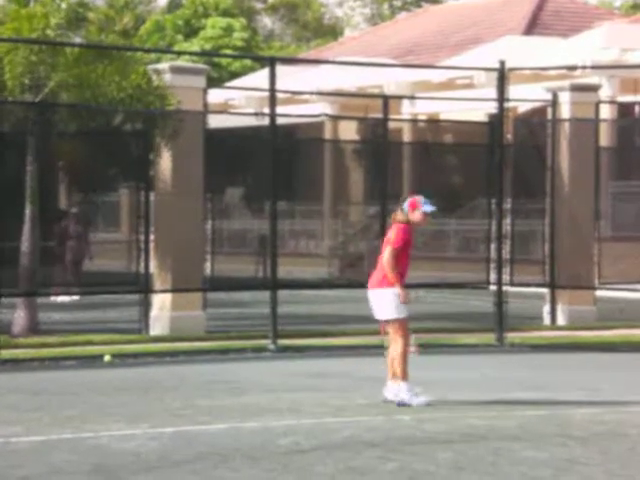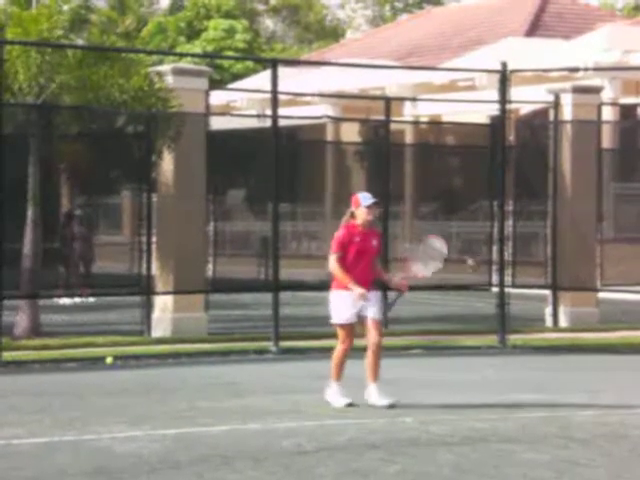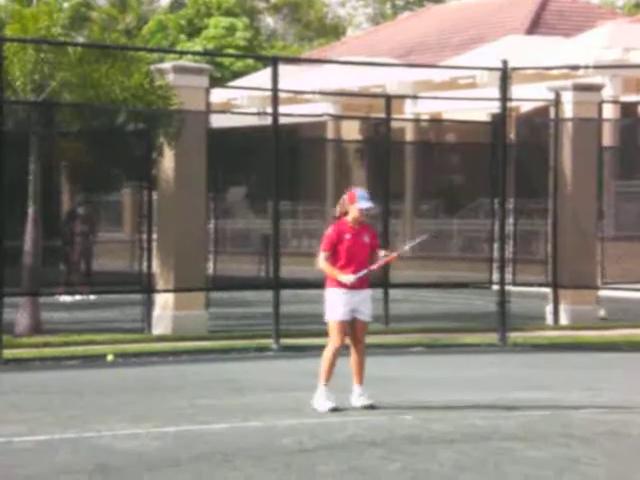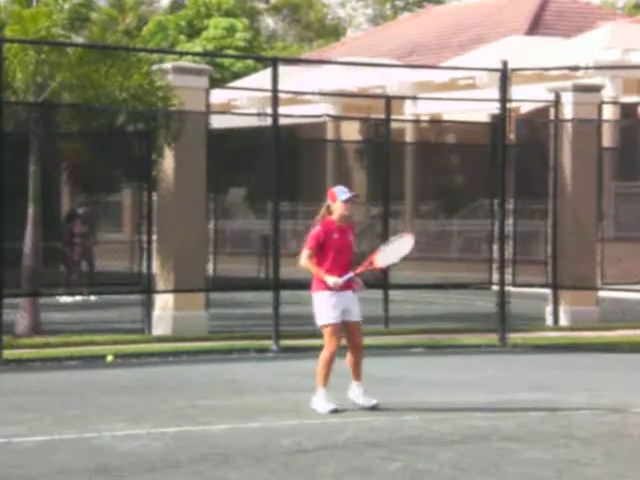
dt=0.7s
person 1, frame 1
left shoulder: (402, 230)
right shoulder: (402, 228)
right elbow: (386, 258)
right wrist: (399, 286)
left hip: (382, 289)
right hip: (385, 289)
left knee: (398, 340)
right knee: (401, 339)
left ankle: (395, 389)
right ankle: (401, 389)
person 1, frame 2
left shoulder: (375, 234)
right shoulder: (345, 232)
right elbow: (333, 265)
left wrist: (391, 281)
right wrist: (353, 287)
left hip: (369, 294)
right hip: (344, 293)
left knee: (375, 341)
right knee: (345, 343)
left ankle: (372, 390)
right ankle: (333, 389)
person 1, frame 3
left shoulder: (368, 230)
right shoulder: (335, 229)
right elbow: (321, 262)
left wrist: (379, 256)
right wrist: (341, 276)
left hip: (362, 292)
right hip: (338, 292)
left knee: (359, 343)
right knee: (336, 343)
left ankle: (358, 392)
right ankle: (321, 393)
person 1, frame 4
left shoulder: (349, 228)
right shoulder: (321, 229)
right elbow: (304, 260)
left wrist: (353, 278)
right wrist: (326, 277)
left hip: (347, 293)
right hip: (326, 293)
left knee: (357, 343)
right knee: (332, 346)
left ankle: (356, 389)
right ankle: (320, 395)
